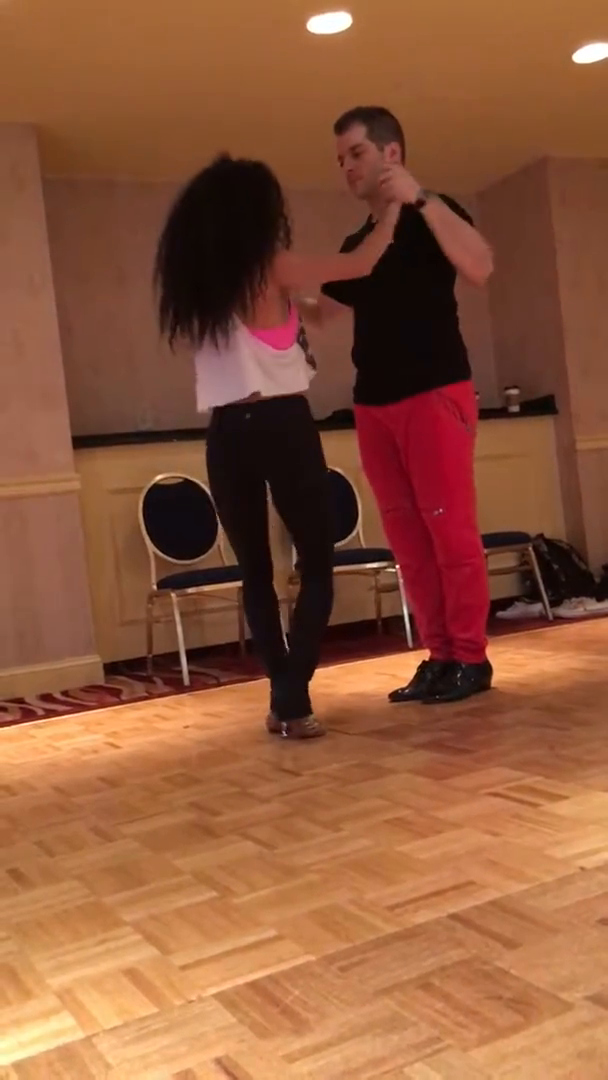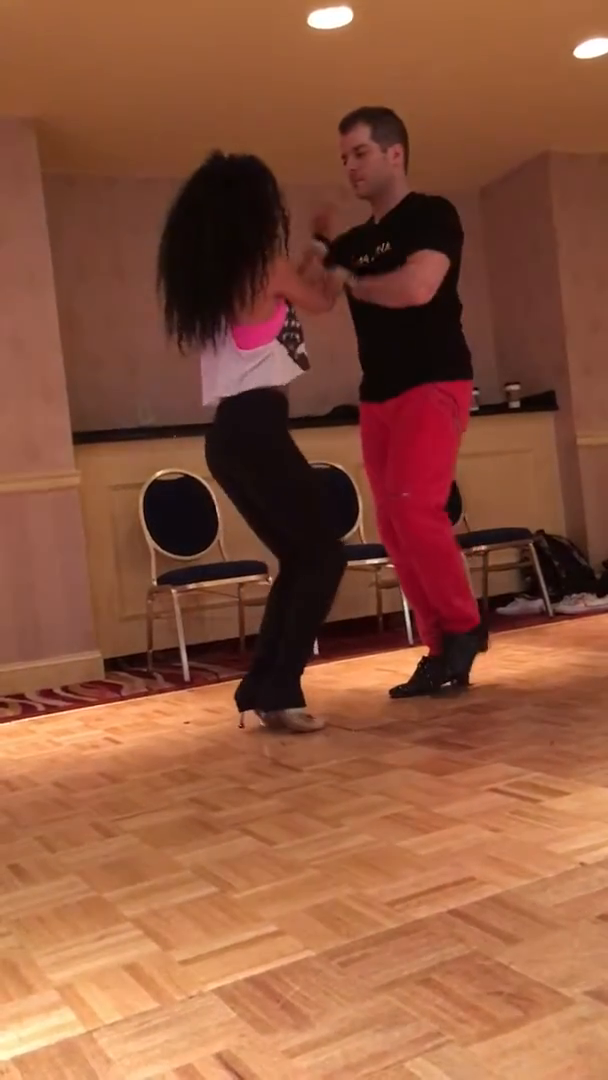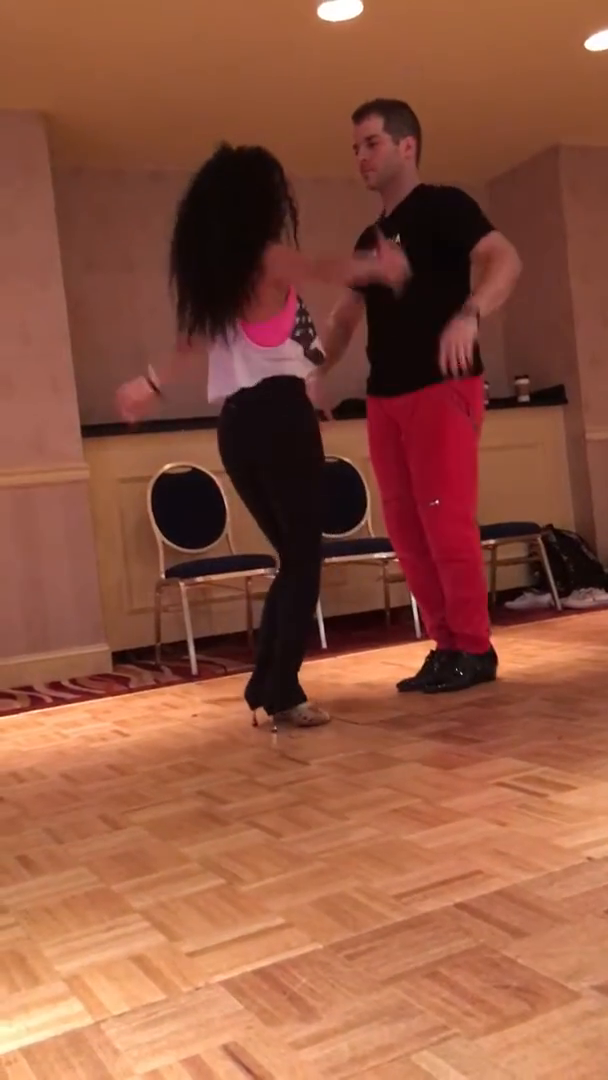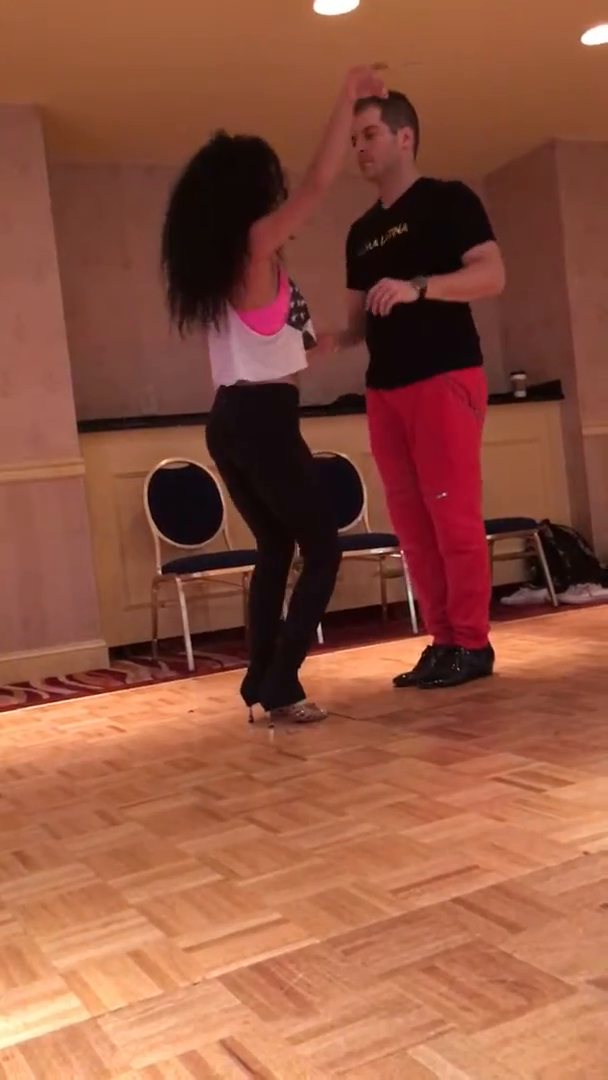
dt=0.5s
person 1, frame 1
left shoulder: (199, 281)
right shoulder: (271, 267)
right elbow: (358, 265)
right wrist: (394, 210)
left hip: (227, 433)
right hip: (281, 426)
left knee: (255, 569)
right knee: (316, 566)
left ankle: (283, 693)
right ankle: (293, 699)
person 1, frame 2
left shoulder: (203, 279)
right shoulder: (266, 267)
right elbow: (322, 300)
right wrist: (325, 271)
left hip: (227, 433)
right hip: (259, 428)
left knee: (297, 558)
right knee: (324, 558)
left ankle: (260, 688)
right ankle: (280, 690)
person 1, frame 3
left shoulder: (209, 269)
right shoulder: (267, 255)
left elbow: (193, 335)
right elbow: (321, 270)
left wrist: (152, 380)
right wrist: (376, 262)
left hip: (236, 424)
right hip: (278, 414)
left knee: (292, 557)
right knee: (305, 556)
left ankle: (267, 686)
right ankle: (281, 689)
person 1, frame 4
left shoulder: (209, 256)
right shoulder: (256, 241)
right elbow: (316, 184)
right wrist: (348, 100)
left hip: (228, 421)
right hip: (265, 417)
left knee: (276, 549)
right knee: (322, 549)
left ankle: (262, 681)
right ankle: (280, 685)
person 2, frame 1
left shoulder: (429, 212)
right shoulder: (354, 244)
left elbow: (480, 267)
right elbow: (326, 312)
left wrist: (422, 199)
left hip: (435, 394)
right hip: (373, 404)
left knee: (449, 527)
right knee: (406, 535)
left ankle: (471, 658)
right ankle: (440, 655)
person 2, frame 2
left shoulder: (432, 214)
right shoulder: (354, 240)
left elbow: (419, 285)
left wrist: (351, 285)
right wrist: (319, 244)
left hip: (435, 384)
right hip: (378, 397)
left knee: (411, 507)
right knee: (395, 525)
left ankle: (464, 623)
right ankle: (440, 648)
person 2, frame 3
left shoulder: (445, 206)
right shoulder: (369, 238)
left elbow: (505, 262)
right elbow: (346, 316)
left wrist: (469, 315)
right wrist: (314, 376)
left hip: (442, 388)
right hip: (385, 394)
left knee: (446, 519)
right knee: (405, 526)
left ankle: (475, 648)
right ankle: (446, 645)
person 2, frame 4
left shoulder: (447, 200)
right shoulder: (362, 230)
left elbow: (492, 275)
left wrist: (416, 286)
right wrist: (331, 340)
left hip: (445, 378)
right hip: (384, 388)
left knee: (452, 511)
right knee: (410, 519)
left ankle: (472, 644)
right ankle: (442, 641)
